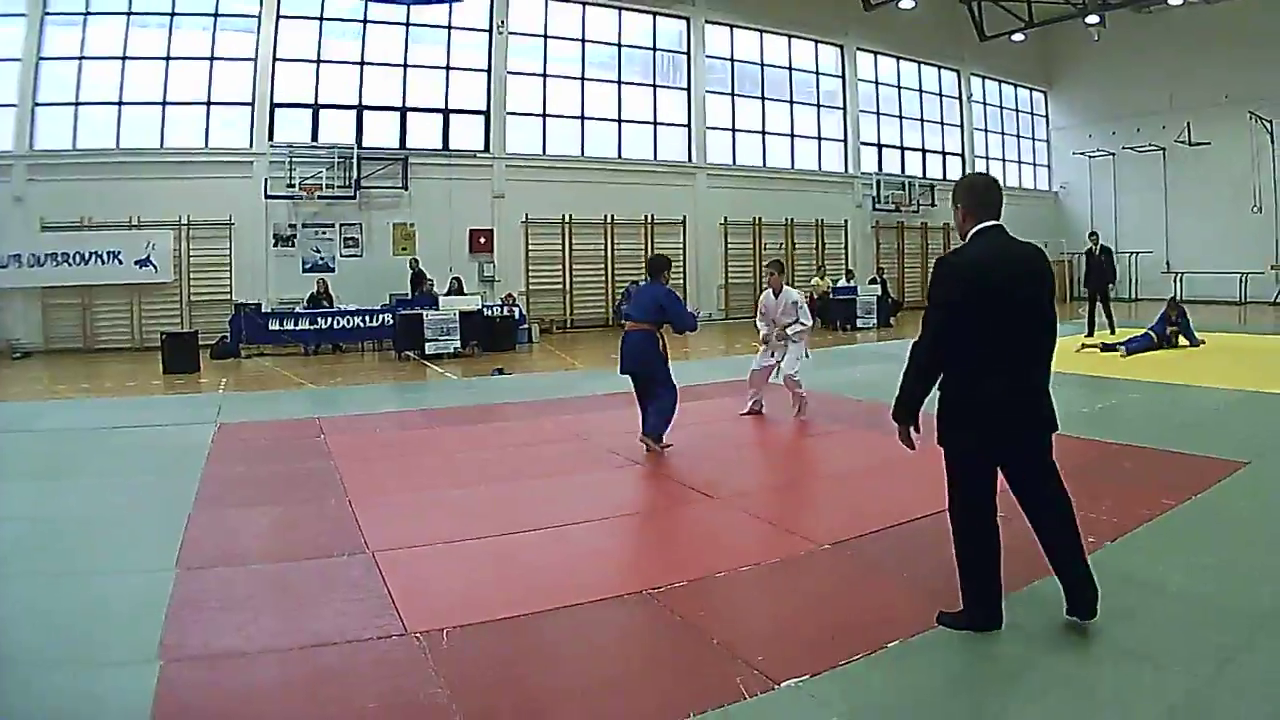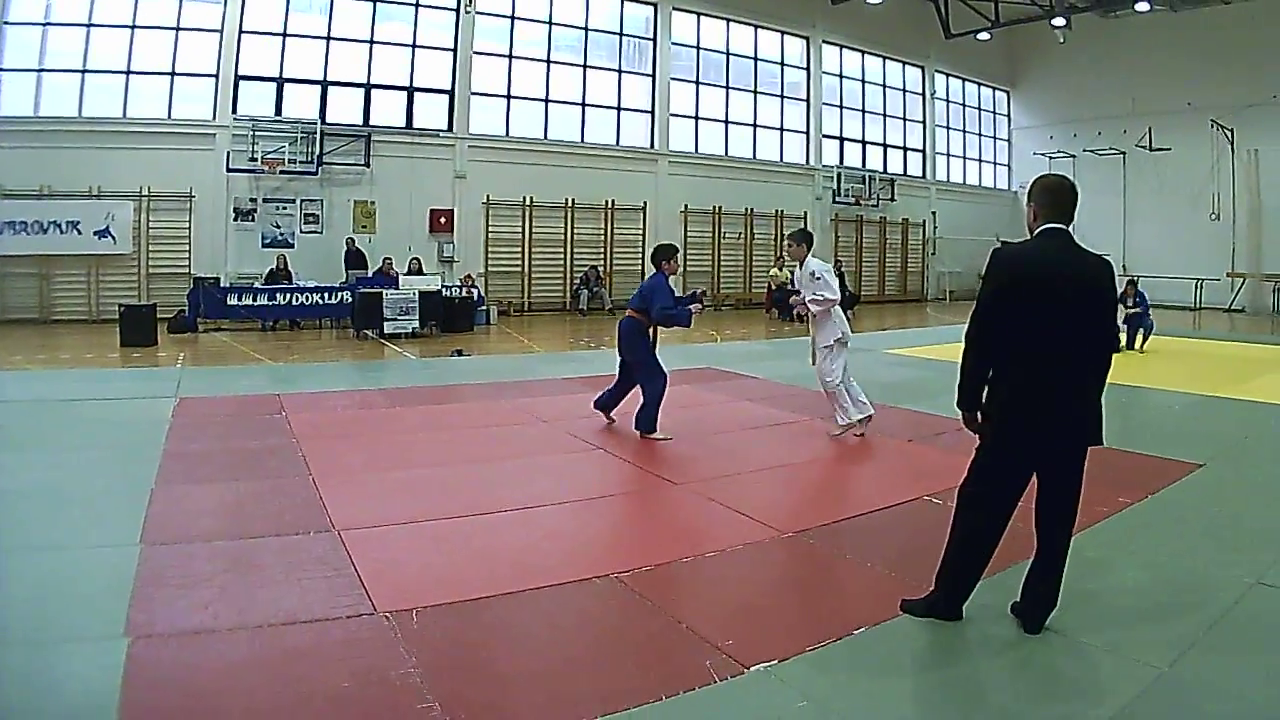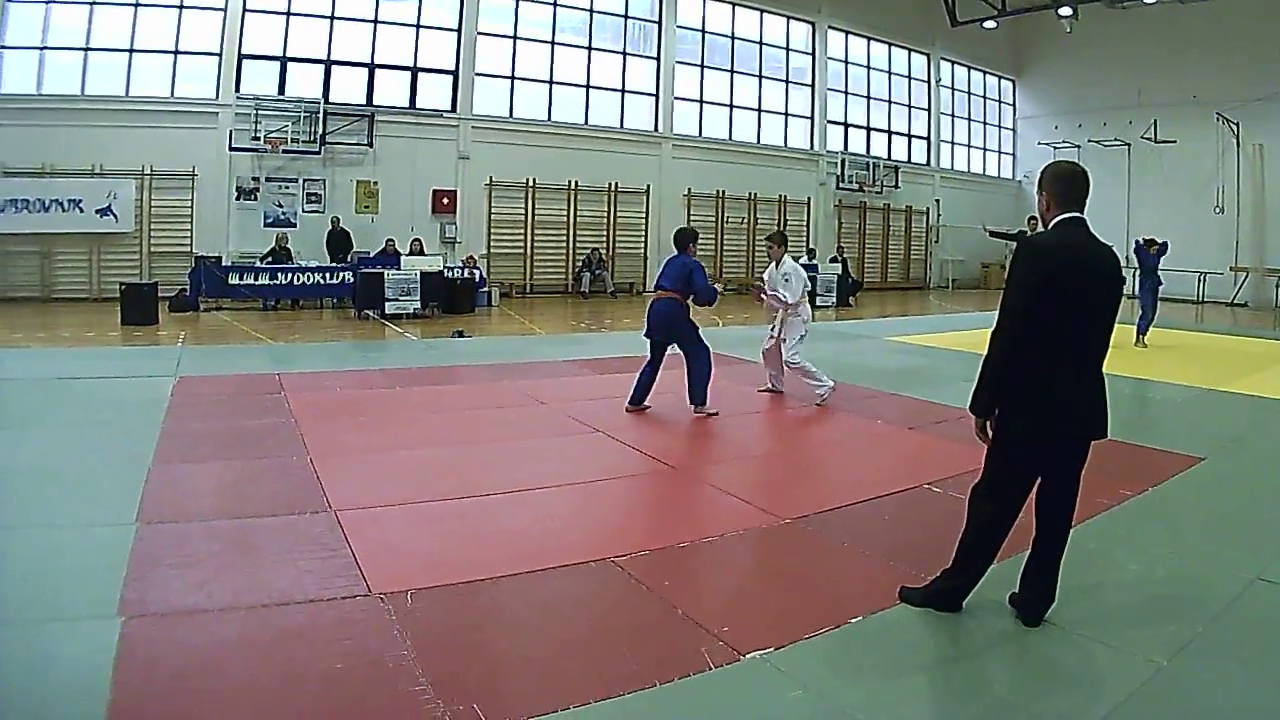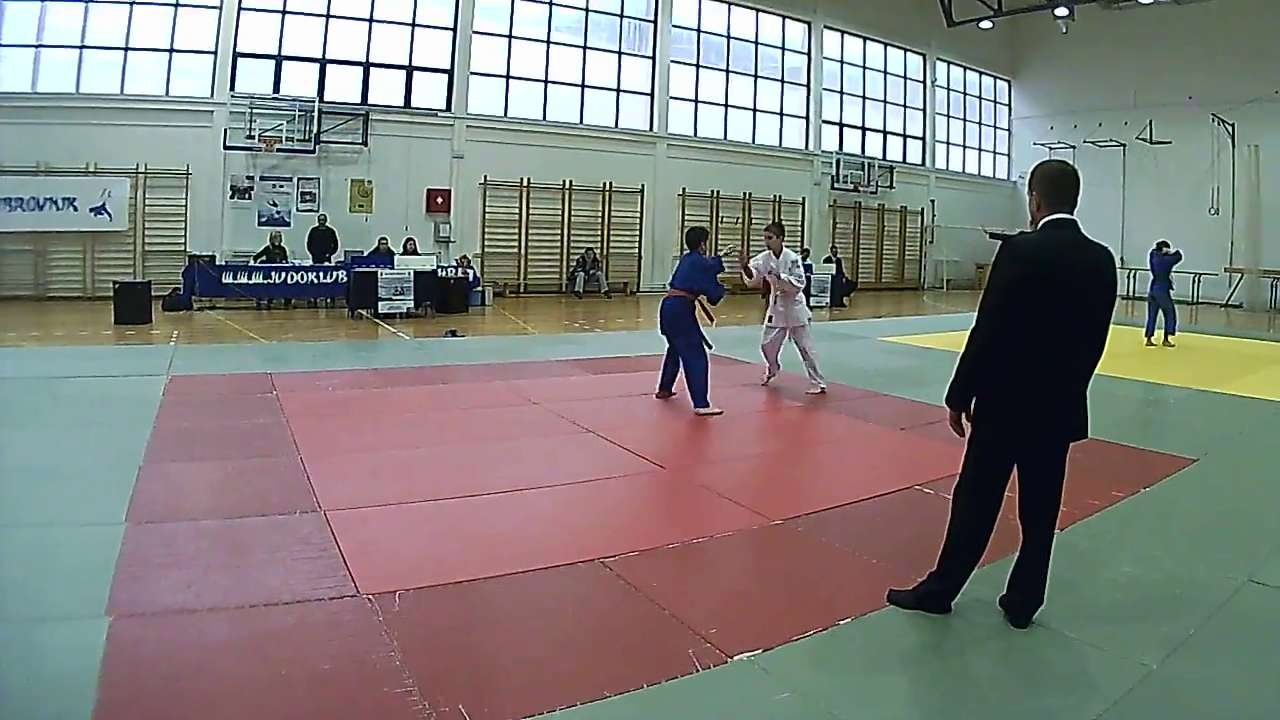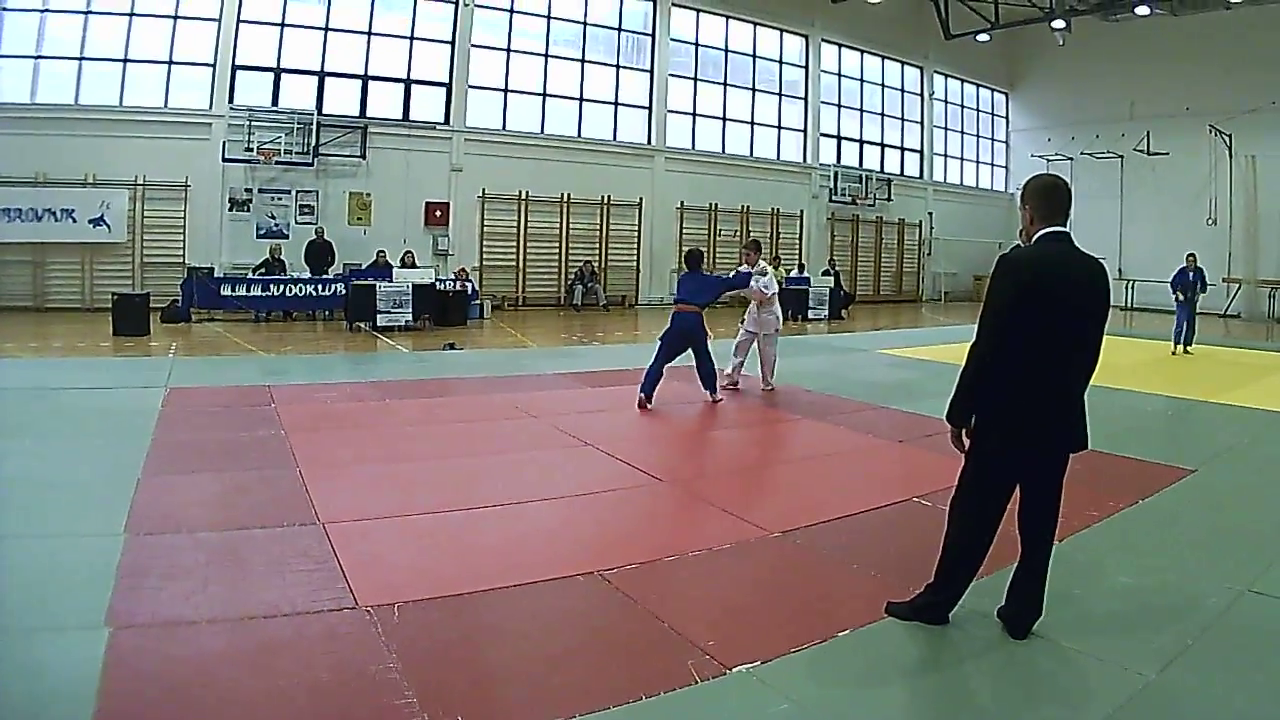
dt=1s
person 1, frame 1
left shoulder: (955, 266)
right shoulder: (1034, 258)
left elbow: (932, 345)
right elbow: (1046, 331)
left wrist: (906, 409)
left hip: (972, 413)
right hip: (1027, 407)
left knee: (972, 512)
right knee: (1046, 499)
left ankle: (981, 609)
right ankle: (1081, 595)
person 1, frame 2
left shoulder: (1010, 260)
right shoulder: (1099, 270)
left elbow: (980, 338)
right elbow: (1105, 348)
left wrist: (969, 400)
left hip: (1016, 410)
right hip: (1074, 413)
left knee: (981, 504)
right knee: (1057, 514)
left ankle: (947, 597)
right ankle: (1035, 607)
person 1, frame 3
left shoulder: (1037, 249)
right shoulder: (1107, 258)
left elbow: (1010, 334)
right elbow: (1098, 335)
left wrist: (984, 404)
left hip: (1033, 405)
right hip: (1083, 405)
left knee: (995, 500)
right knee: (1057, 508)
left ankle: (951, 588)
right ankle: (1034, 599)
person 1, frame 4
left shoulder: (1020, 251)
right shoulder: (1102, 260)
left elbow: (987, 332)
right elbow: (1096, 340)
left wrist: (959, 396)
left hip: (1007, 402)
right hip: (1061, 406)
left knee: (976, 501)
right knee: (1041, 509)
left ankle: (939, 590)
right ankle: (1023, 601)
person 1, frame 5
left shoulder: (1017, 265)
right shoulder: (1094, 272)
left elbow: (987, 349)
right elbow: (1089, 351)
left wrist: (960, 414)
left hip: (1008, 417)
right hip: (1062, 418)
left knee: (973, 512)
right knee: (1039, 521)
left ankle: (938, 601)
right ankle: (1021, 613)
person 2, frame 1
left shoulder: (639, 291)
right shoulder: (665, 294)
right elbow: (683, 323)
right wrist: (692, 317)
left hip: (630, 342)
right hip: (646, 342)
left knee: (646, 392)
right knee: (667, 392)
left ankle: (654, 438)
right ankle: (652, 434)
person 2, frame 2
left shoulder: (658, 282)
right shoulder: (659, 284)
left elbow: (669, 304)
right elbow: (662, 315)
left wrist: (693, 298)
right wrist: (689, 311)
left hip: (632, 330)
right hip: (635, 332)
left knee: (629, 375)
right knee: (655, 379)
left ankle: (604, 405)
right ankle: (647, 428)
person 2, frame 3
left shoulder: (670, 262)
right shoulder: (694, 266)
right elbow: (702, 296)
right wrist: (714, 291)
left hip: (656, 309)
right hip: (674, 312)
left knee: (656, 358)
right knee: (700, 355)
left ankle: (635, 401)
right ankle: (699, 404)
person 2, frame 4
left shoulder: (686, 259)
right shoulder: (702, 264)
right elbow: (714, 296)
left wrist: (720, 257)
right wrist: (720, 287)
left hip: (669, 306)
right hip: (681, 308)
left knee: (676, 349)
right knee: (695, 355)
left ankle: (664, 388)
right ankle: (701, 405)
person 2, frame 5
left shoulder: (682, 279)
right shoulder: (710, 281)
right elbow: (735, 282)
right wrist: (754, 274)
left hip: (677, 320)
right hip: (694, 321)
left knee: (661, 359)
right knee: (703, 357)
left ankle: (645, 393)
right ankle: (713, 393)
person 3, frame 1
left shoulder: (794, 296)
right shoulder: (765, 297)
left elbow: (806, 322)
right elbow: (762, 320)
left wrist: (787, 333)
right wrist: (764, 334)
left hip: (794, 340)
right hip: (774, 340)
left knee: (788, 373)
right knee: (757, 371)
left ankle: (800, 400)
right ankle: (755, 405)
person 3, frame 2
left shoulder: (817, 268)
right shoulder: (801, 270)
left elbow: (832, 297)
left wrist: (805, 301)
right wrist: (800, 303)
left hip: (830, 323)
right hip: (819, 324)
left knee: (830, 374)
right knee: (834, 373)
left ankle: (847, 418)
right ankle: (861, 412)
person 3, frame 3
left shoulder: (792, 270)
right shoulder: (773, 268)
left elbow: (789, 300)
right elbow: (772, 293)
left wrist: (766, 294)
right wrist: (761, 295)
left hip: (797, 316)
right hip: (784, 315)
left knee: (791, 358)
right knee: (770, 350)
left ankle: (824, 387)
right ankle: (775, 384)
person 3, frame 4
left shoulder: (792, 258)
right shoulder: (764, 258)
left elbow: (800, 283)
right elbow: (753, 280)
left wrist: (780, 277)
right wrist: (745, 268)
left hip: (794, 305)
right hip: (777, 305)
left knee: (805, 346)
right knee: (768, 344)
left ankle: (818, 383)
right ankle: (772, 370)
person 3, frame 5
left shoulder: (764, 270)
right shoulder: (746, 269)
left elbow: (764, 291)
left hip: (768, 313)
right hip: (754, 311)
left knee: (768, 351)
right knee: (740, 345)
left ankle: (767, 381)
right ankle: (733, 378)
